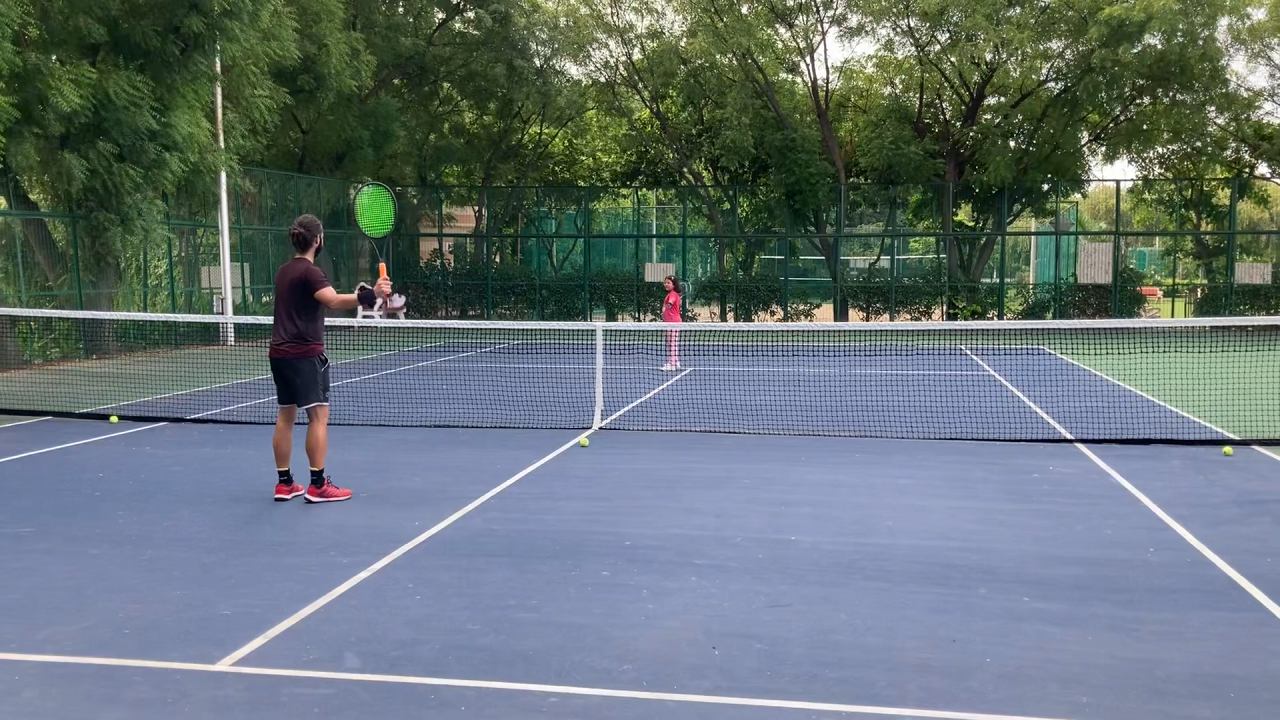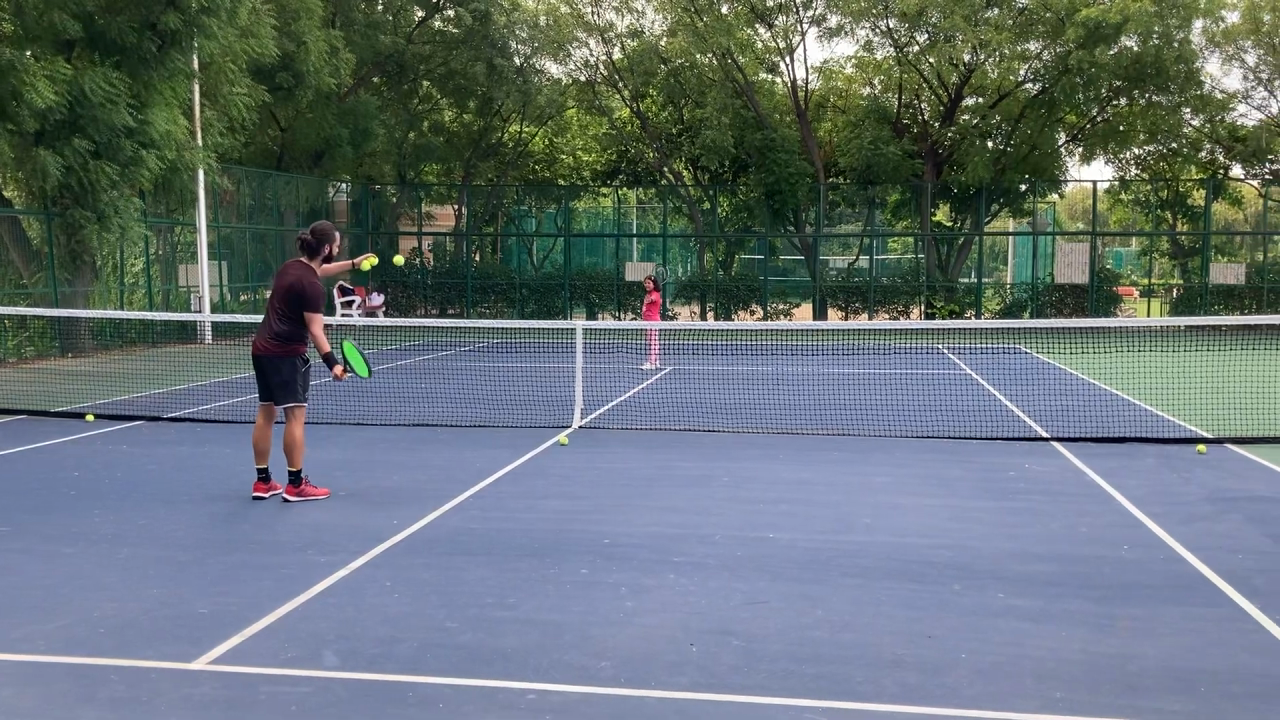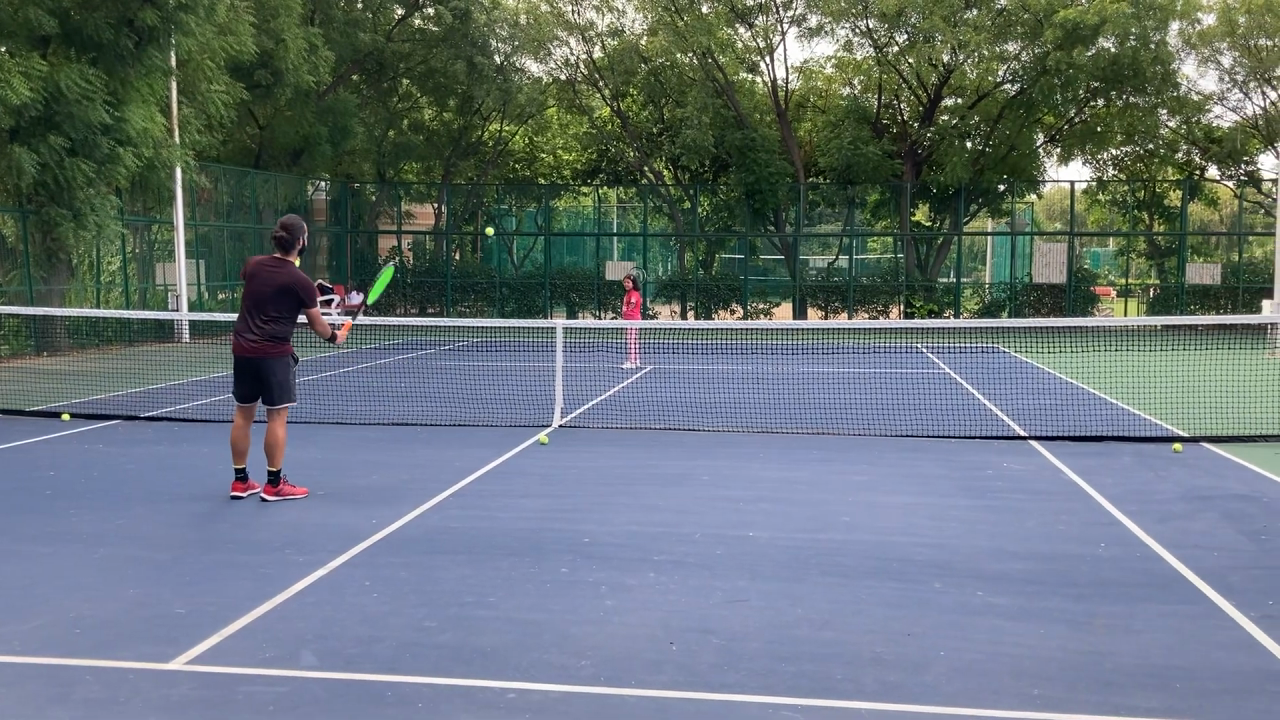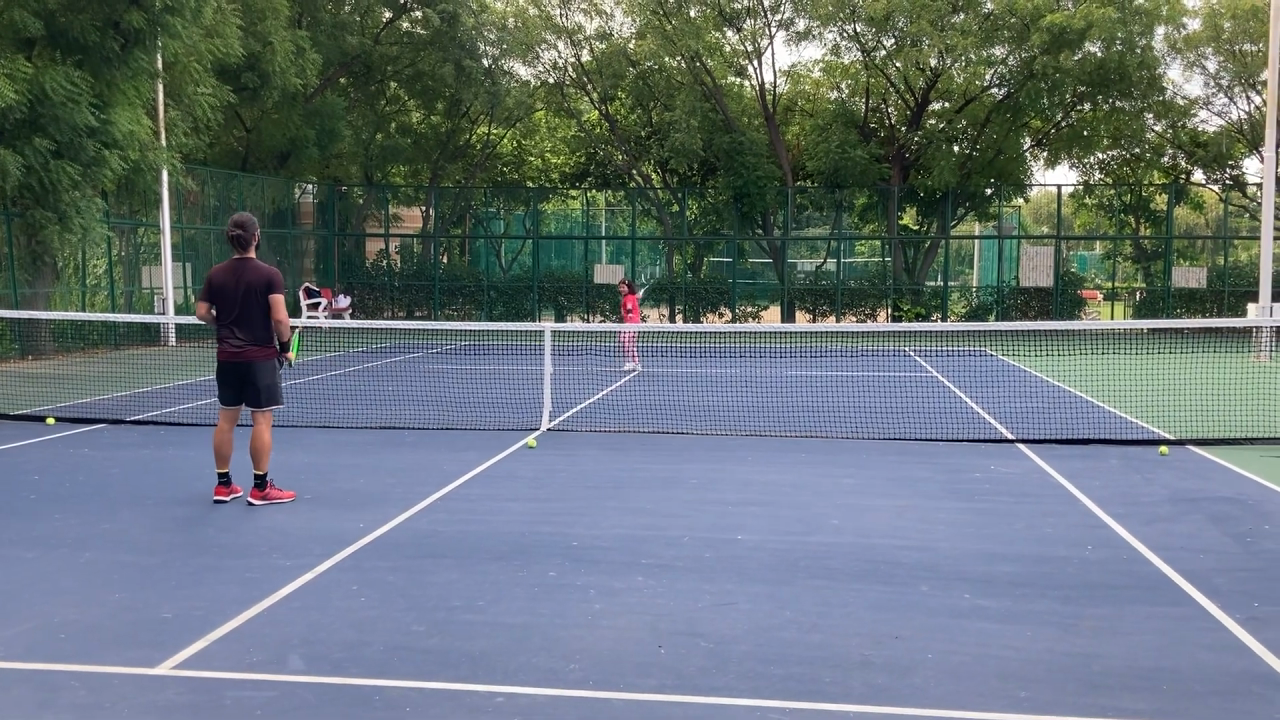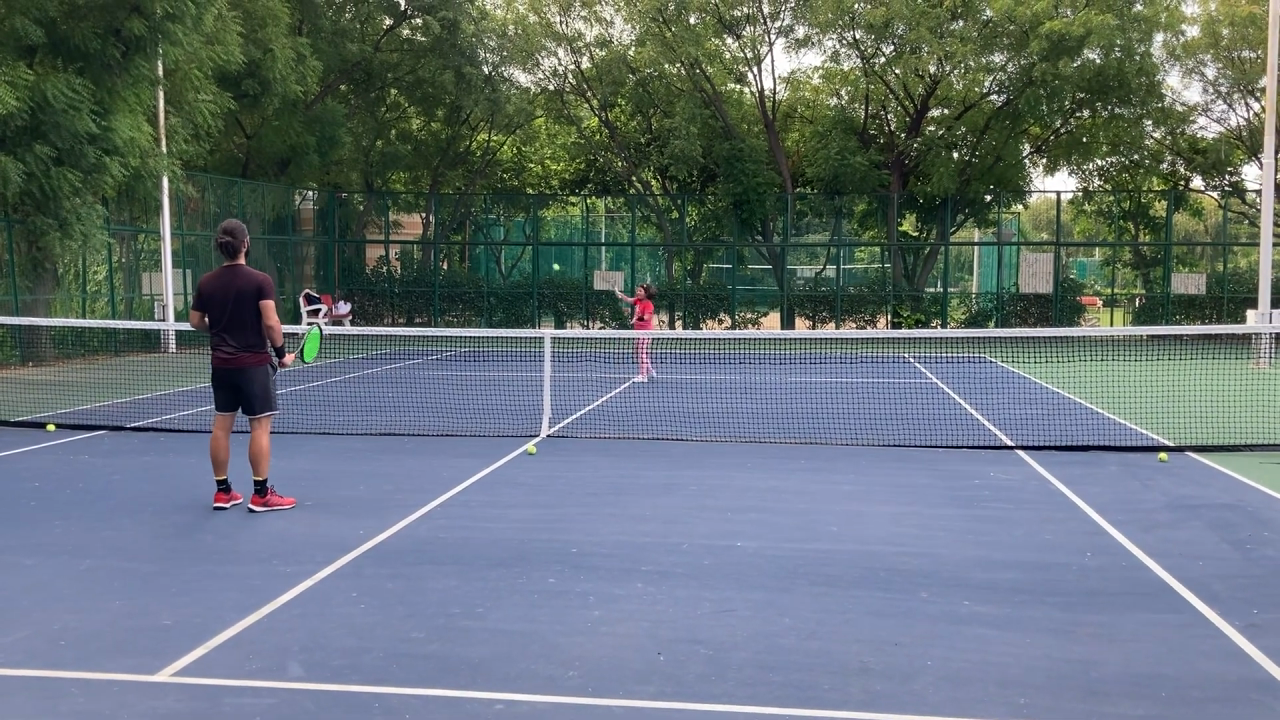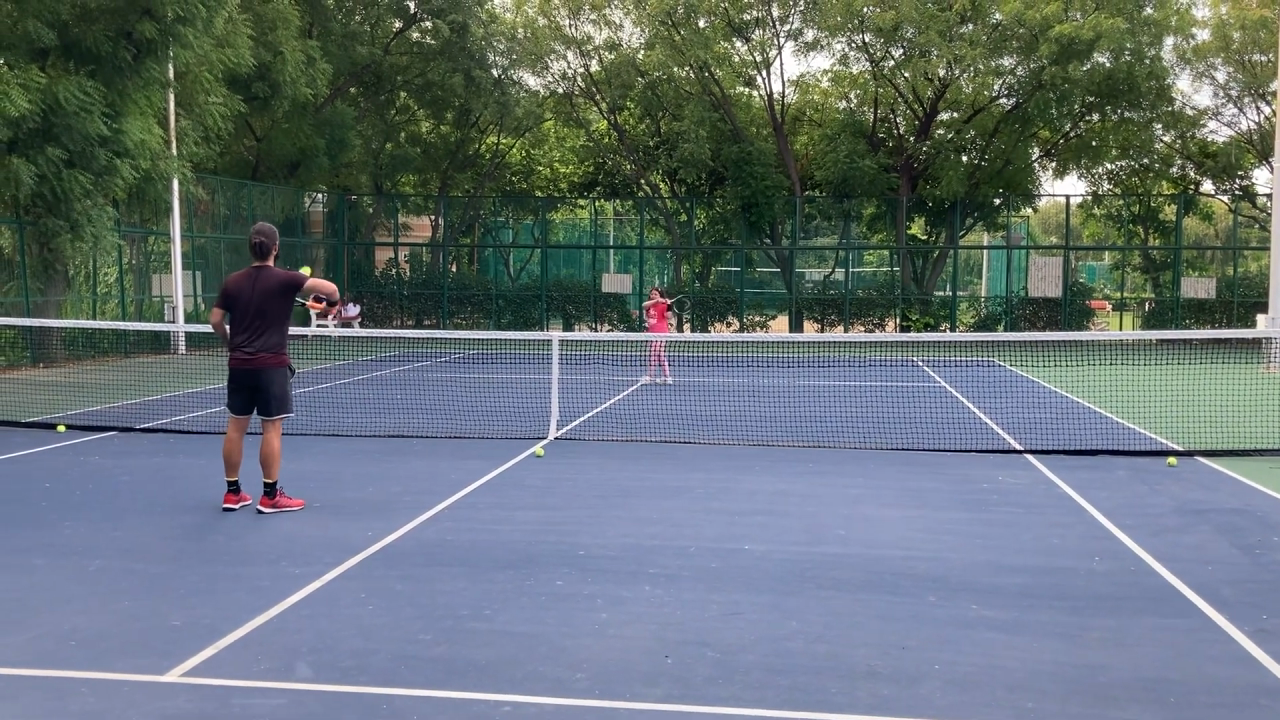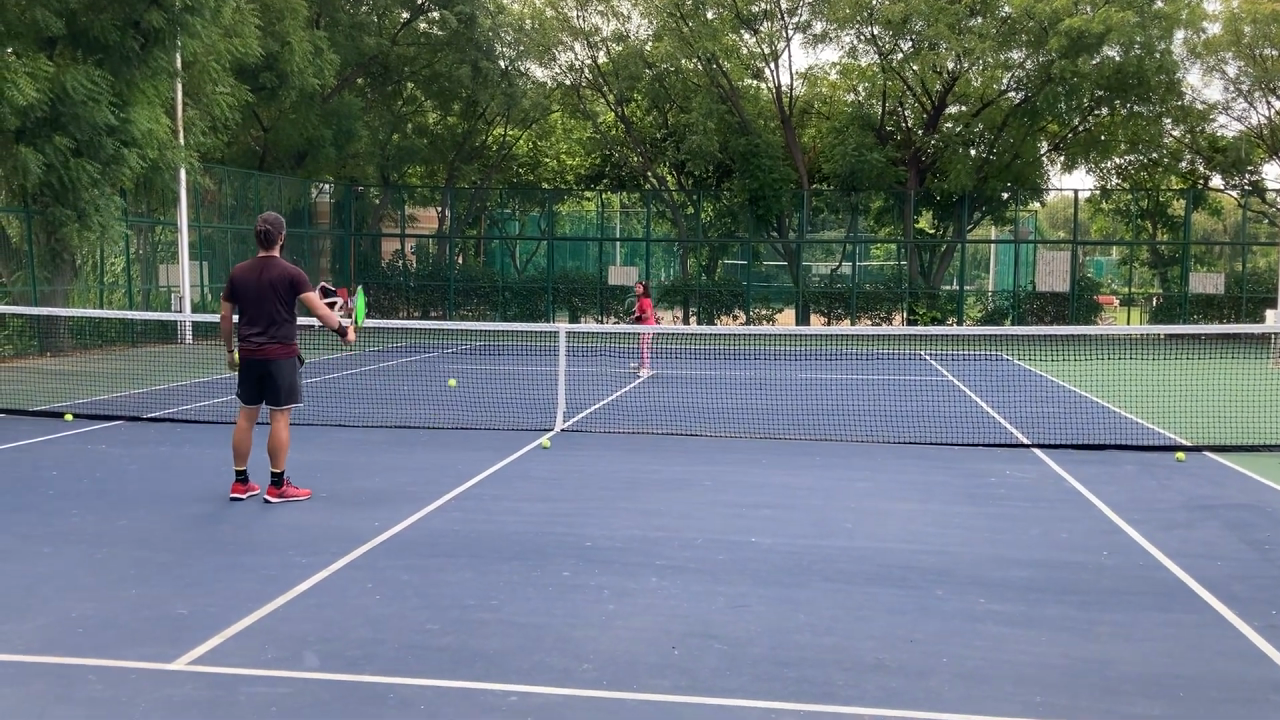
dt=0.7s
person 1, frame 1
left shoulder: (284, 270)
right shoulder: (310, 272)
right elbow: (335, 302)
right wrist: (371, 295)
left hip: (280, 352)
right hip: (304, 353)
left knee: (285, 416)
right knee: (318, 416)
left ankle: (284, 483)
right ankle: (318, 485)
person 1, frame 2
left shoulder: (292, 266)
right shoulder: (311, 285)
left elbow: (319, 271)
right elbow: (316, 331)
left wrist: (354, 263)
right wrist: (333, 363)
left hip: (263, 349)
right hip: (287, 353)
left knee: (265, 414)
right knee: (295, 416)
left ankle: (262, 482)
right ankle: (296, 484)
person 1, frame 3
left shoulder: (254, 264)
right shoulder: (301, 281)
right elbow: (318, 324)
right wrist: (335, 336)
left hip: (242, 350)
right hip: (274, 354)
left knee: (243, 415)
right knee: (277, 417)
left ankle: (240, 481)
right ankle: (274, 484)
person 1, frame 4
left shoulder: (215, 274)
right shoulder: (269, 274)
left elbow: (202, 313)
right elbow: (280, 318)
right wrist: (285, 348)
left hip: (227, 357)
right hip: (260, 357)
left knee: (226, 419)
right knee: (262, 420)
left ankle: (223, 484)
right ankle: (261, 488)
person 1, frame 5
left shoulder: (206, 282)
right shoulder: (260, 280)
left elbow: (196, 321)
right elbow: (271, 323)
right wrist: (281, 353)
left hip: (221, 364)
right hip: (253, 363)
left knee: (221, 426)
right knee: (260, 427)
left ankle: (223, 491)
right ankle: (261, 494)
person 1, frame 6
left shoulder: (232, 281)
right shoulder: (285, 279)
left elbow: (215, 320)
right elbow: (329, 288)
right wrist: (333, 303)
left hip: (239, 365)
right hip: (271, 365)
left knee: (235, 427)
right knee: (272, 428)
left ankle: (232, 492)
right ankle: (270, 496)
person 1, frame 7
left shoulder: (238, 272)
right shoulder: (291, 273)
left elbow: (225, 316)
right elbow: (319, 310)
left wrist: (231, 350)
right wrist: (344, 331)
left hip: (249, 355)
right hip: (280, 355)
left knee: (246, 417)
right knee: (279, 418)
left ankle: (240, 482)
right ankle: (277, 486)
